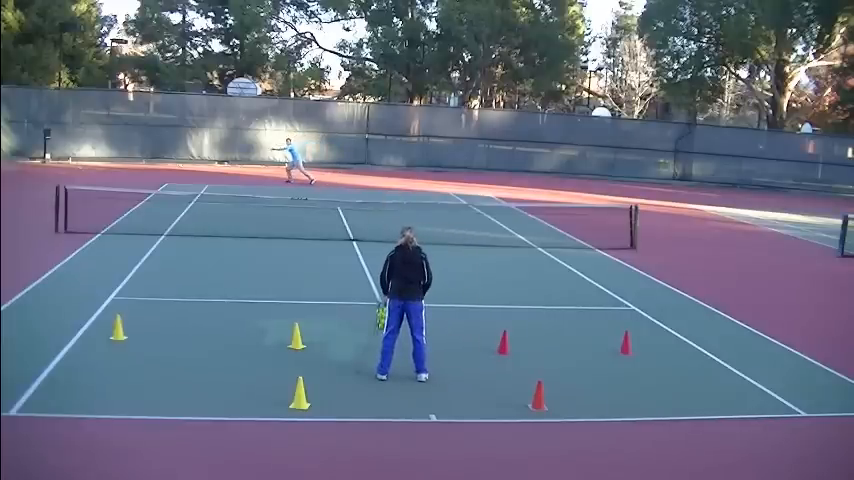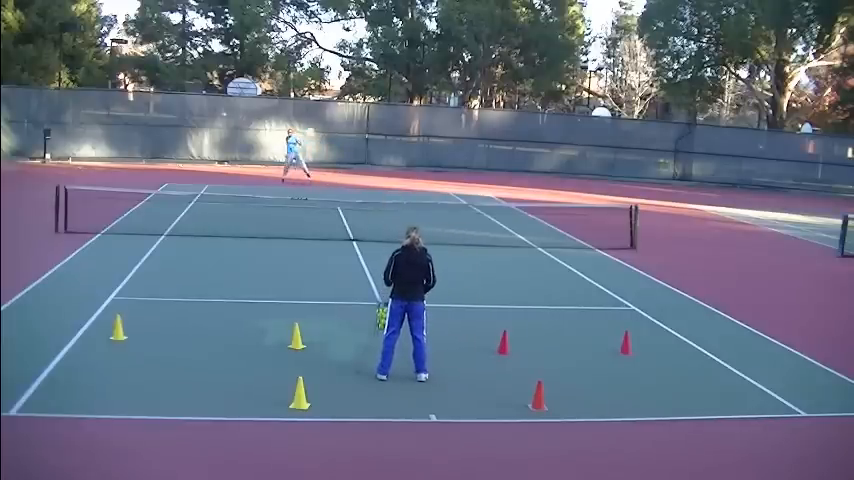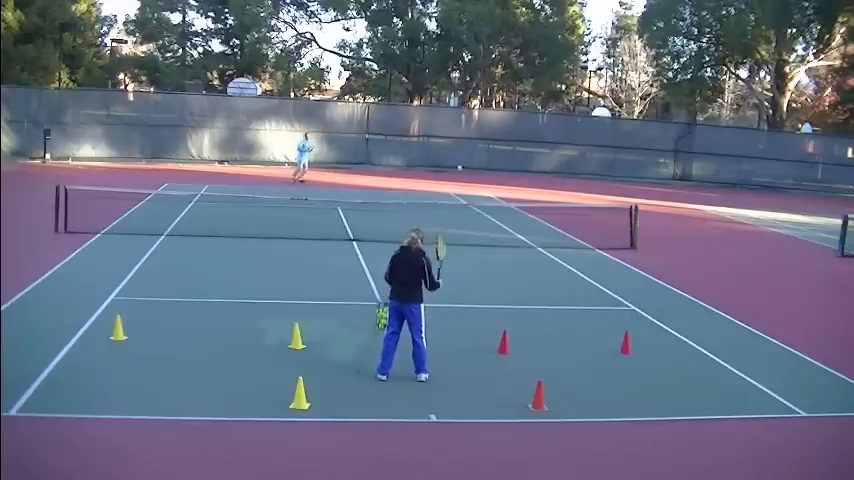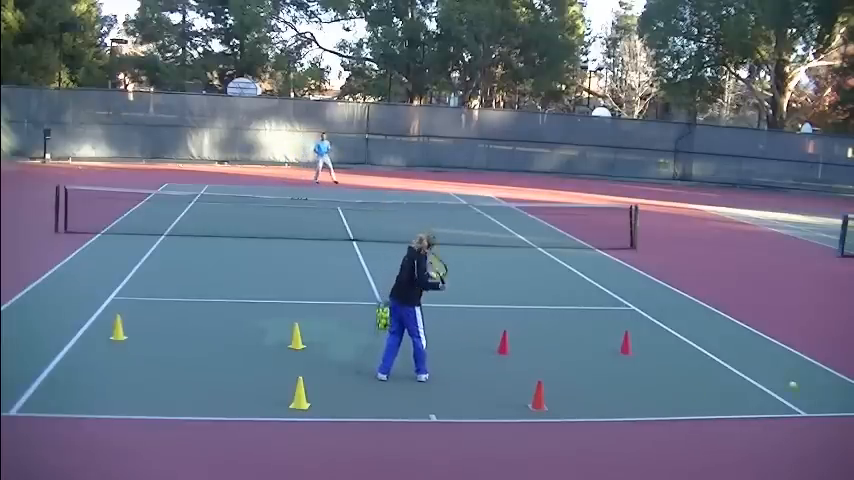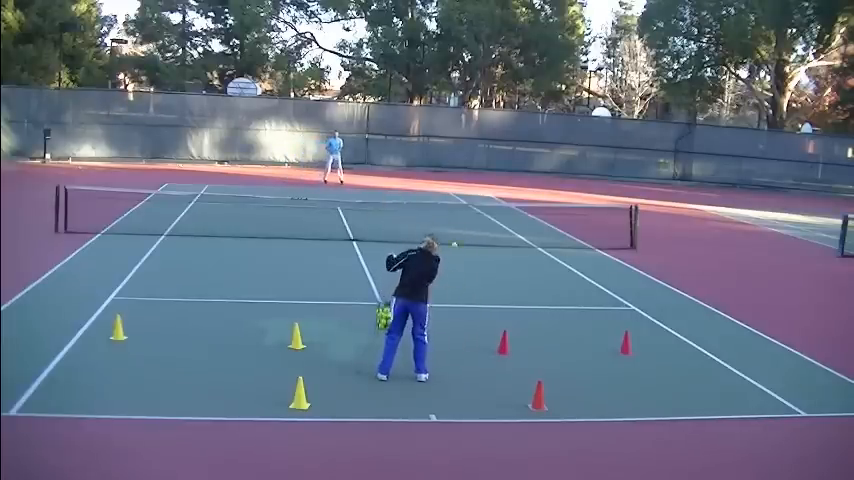
dt=0.5s
person 1, frame 1
left shoulder: (393, 255)
right shoulder: (421, 256)
left elbow: (384, 277)
right elbow: (428, 279)
left wrist: (386, 292)
right wrist: (421, 294)
left hip: (395, 299)
right hip: (415, 300)
left knee: (390, 335)
right knee: (418, 336)
left ankle: (382, 371)
right ankle: (421, 372)
person 1, frame 2
left shoulder: (397, 254)
right shoulder: (426, 257)
left elbow: (387, 277)
right elbow: (431, 281)
left wrist: (394, 284)
left hip: (397, 299)
right hip: (417, 301)
left knee: (390, 335)
right knee: (419, 336)
left ankle: (383, 371)
right ankle: (421, 372)
person 1, frame 3
left shoulder: (397, 255)
right shoulder: (423, 259)
left elbow: (388, 278)
right elbow: (431, 285)
right wrist: (438, 283)
left hip: (396, 300)
right hip: (414, 303)
left knee: (391, 336)
right knee: (418, 337)
left ankle: (383, 371)
right ankle: (421, 372)
person 1, frame 4
left shoulder: (410, 255)
right shoulder: (419, 259)
right elbow: (422, 284)
left wrist: (425, 275)
right wrist: (437, 285)
left hip: (395, 300)
right hip: (409, 304)
left knee: (394, 336)
right knee: (418, 338)
left ankle: (383, 371)
right ankle: (421, 373)
person 1, frame 5
left shoulder: (411, 254)
right shoulder: (434, 263)
left elbow: (391, 267)
left wrist: (391, 257)
left hip: (401, 299)
right hip: (420, 302)
left knee: (393, 335)
right knee: (420, 337)
left ankle: (383, 371)
right ankle: (421, 373)
